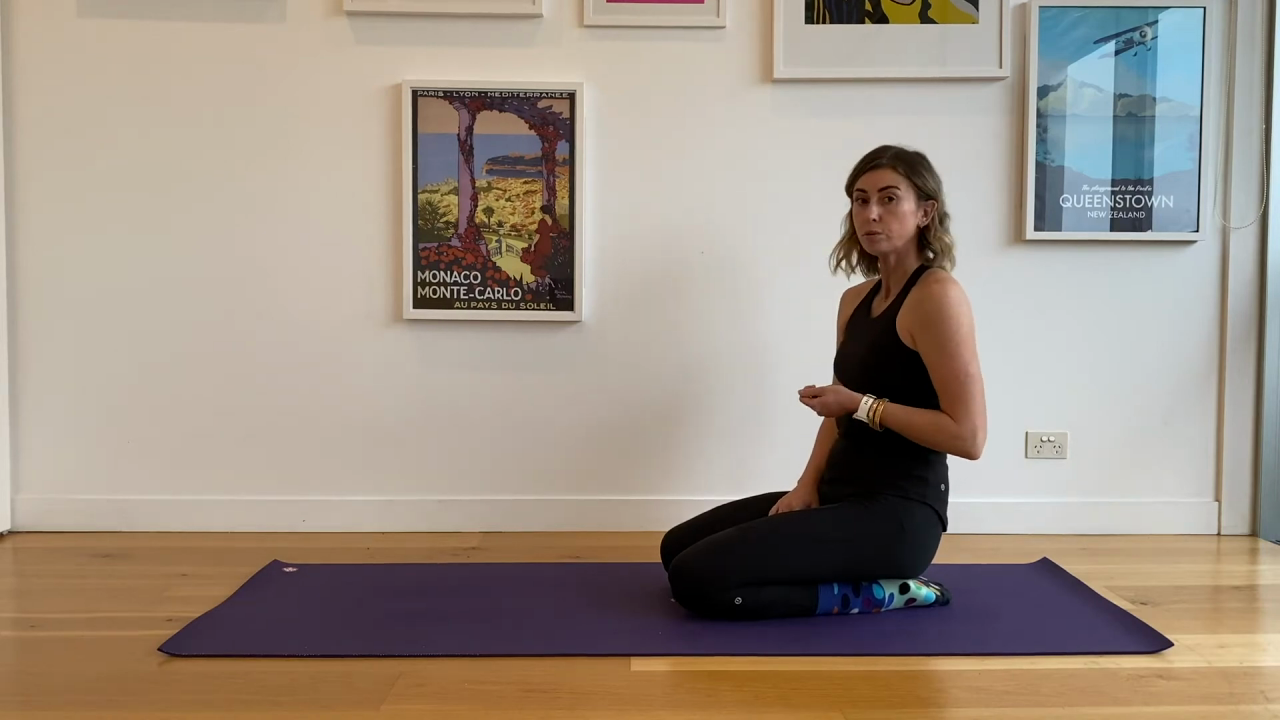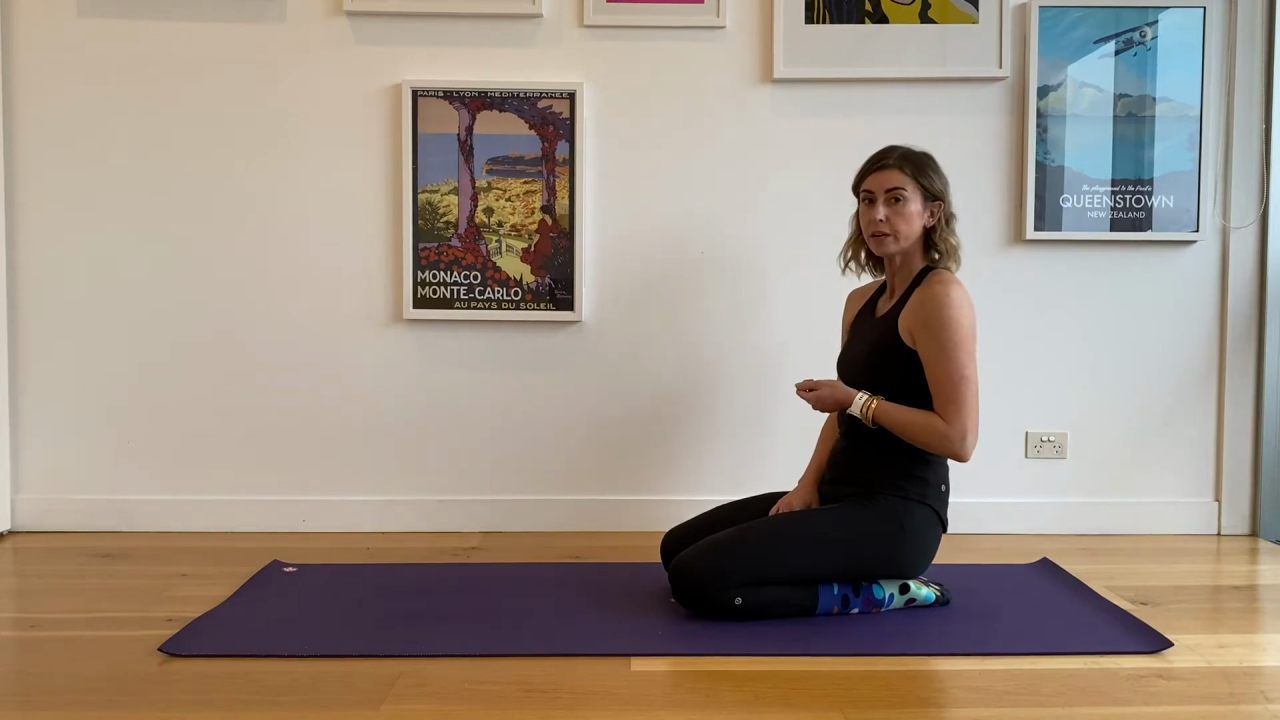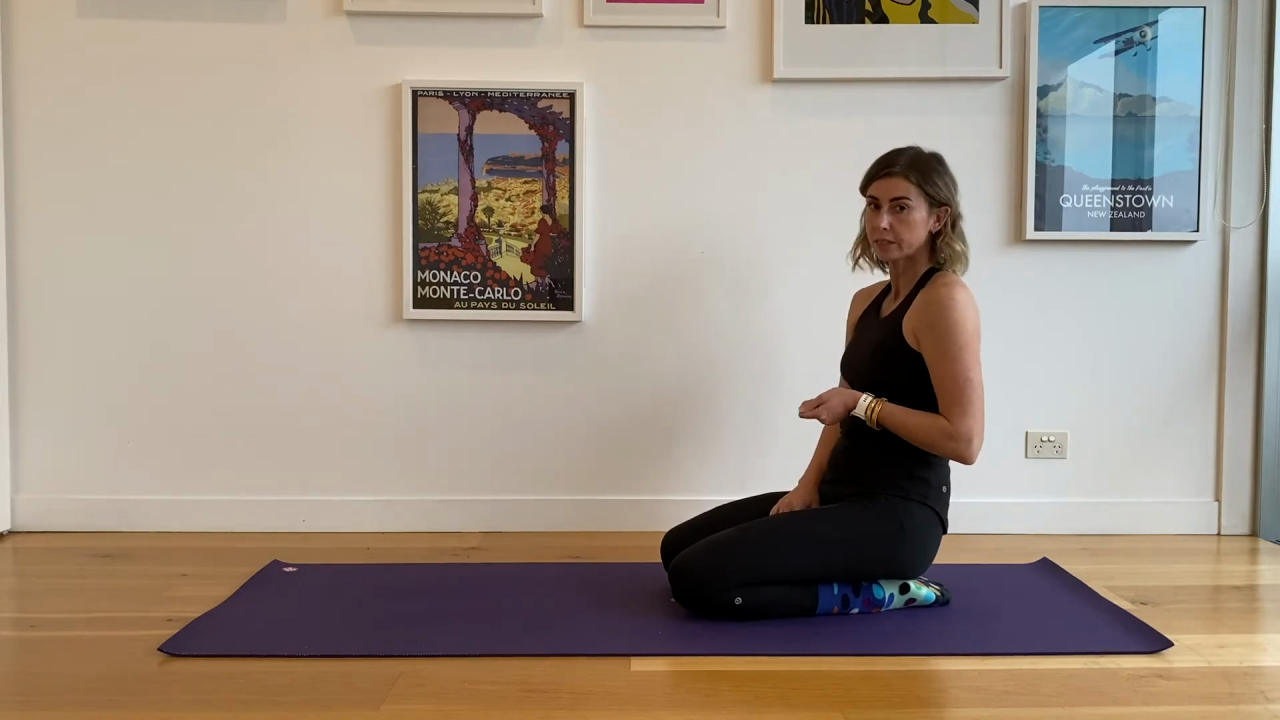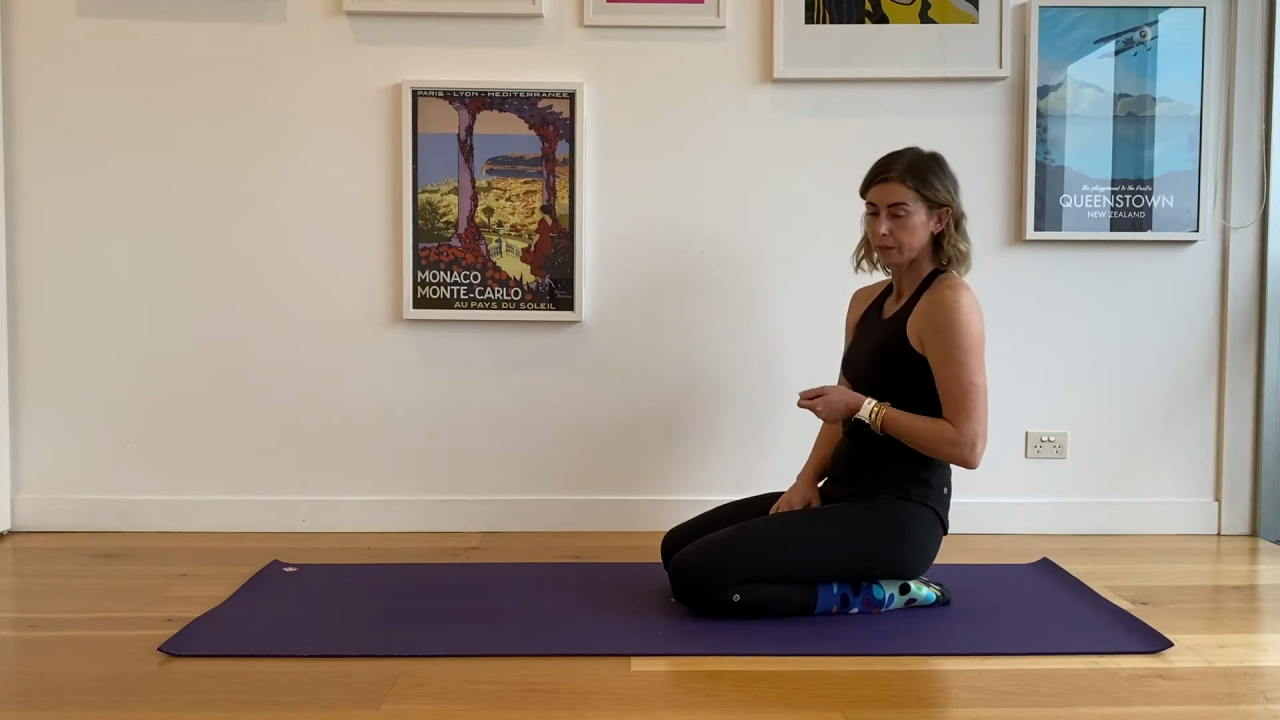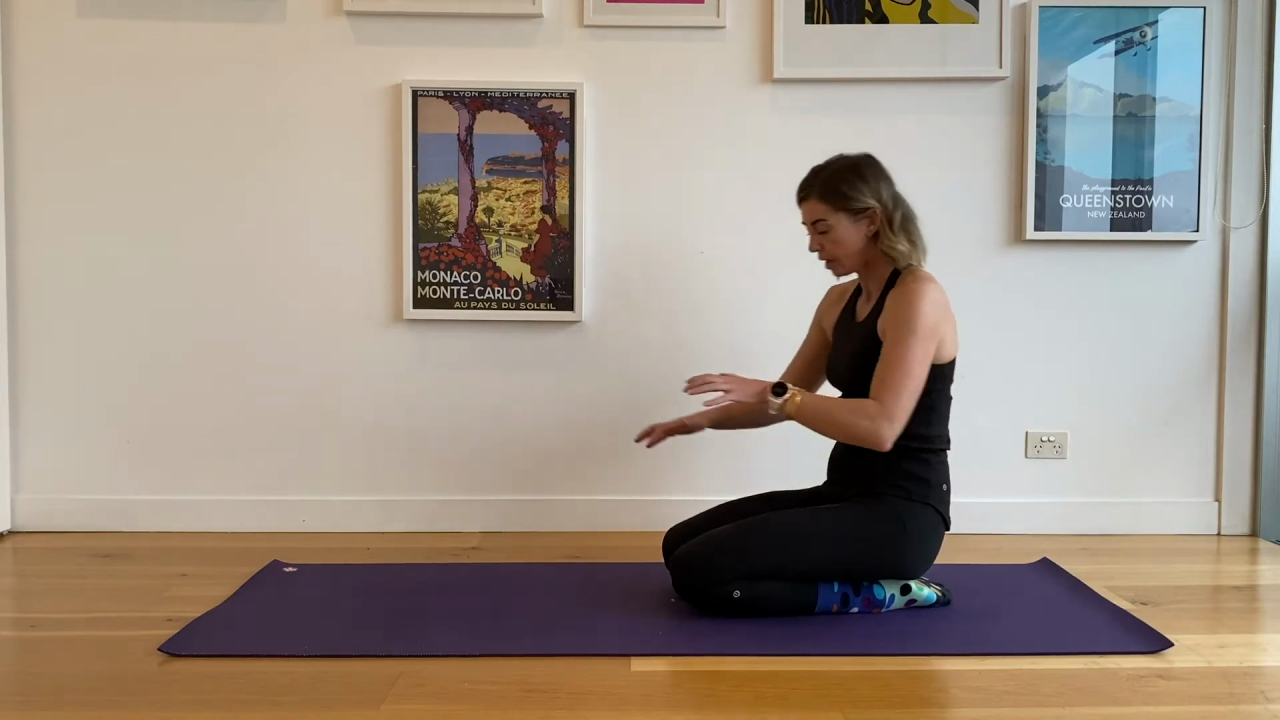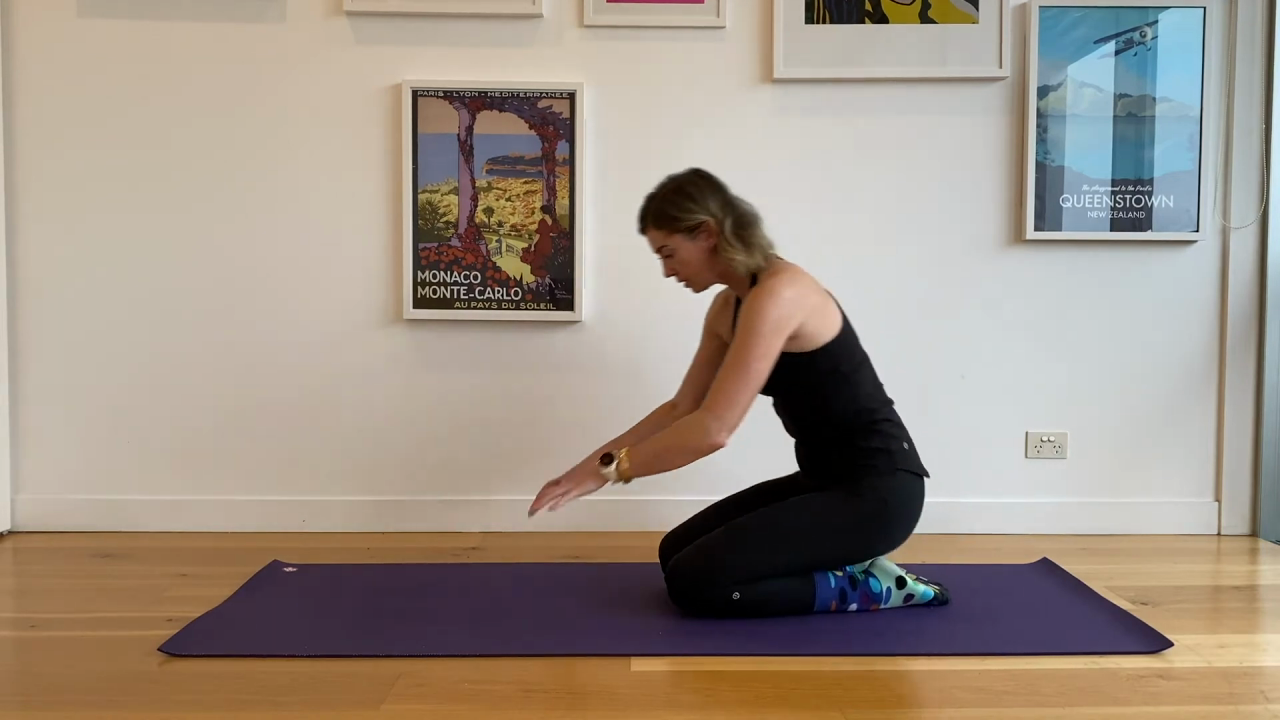
dt=0.3s
person 1, frame 1
left shoulder: (938, 296)
right shoulder: (855, 300)
left elbow: (968, 435)
left wrist: (863, 405)
right wrist: (807, 485)
left hip: (898, 514)
right hip: (843, 494)
left knee: (698, 578)
right knee: (678, 549)
left ankle: (881, 594)
right ankle: (875, 584)
person 1, frame 2
left shoulder: (941, 297)
right shoulder: (861, 300)
left elbow: (958, 438)
left wrist: (856, 400)
right wrist: (808, 484)
left hip: (898, 515)
right hip: (844, 495)
left knee: (698, 577)
right knee: (679, 548)
left ankle: (881, 594)
right ankle: (873, 581)
person 1, frame 3
left shoulder: (945, 299)
right shoulder: (866, 301)
left elbow: (964, 439)
left wrist: (864, 405)
right wrist: (808, 485)
left hip: (898, 516)
right hip: (843, 495)
left knee: (698, 578)
right knee: (679, 549)
left ankle: (879, 594)
right ankle: (868, 581)
person 1, frame 4
left shoulder: (949, 302)
right shoulder: (865, 301)
left elbow: (967, 444)
left wrist: (866, 408)
right wrist: (806, 481)
left hip: (899, 517)
right hip: (844, 496)
left knee: (698, 575)
right knee: (679, 548)
left ankle: (875, 594)
right ankle: (863, 580)
person 1, frame 5
left shoulder: (919, 297)
right shoulder: (841, 301)
left elbow: (879, 426)
right elbow: (790, 394)
left wrist: (772, 396)
right wrist: (707, 417)
left hip: (899, 514)
right hip: (847, 496)
left knee: (702, 574)
right knee: (682, 546)
left ankle: (871, 594)
right ankle: (860, 579)
person 1, frame 6
left shoulder: (774, 297)
right shoulder: (729, 306)
left elbow: (713, 429)
right elbow: (687, 407)
left wrist: (607, 468)
right wrist: (596, 459)
left hip: (878, 489)
right hip: (825, 481)
left knee: (695, 582)
right knee: (677, 553)
left ankle: (865, 589)
right ankle: (844, 565)
